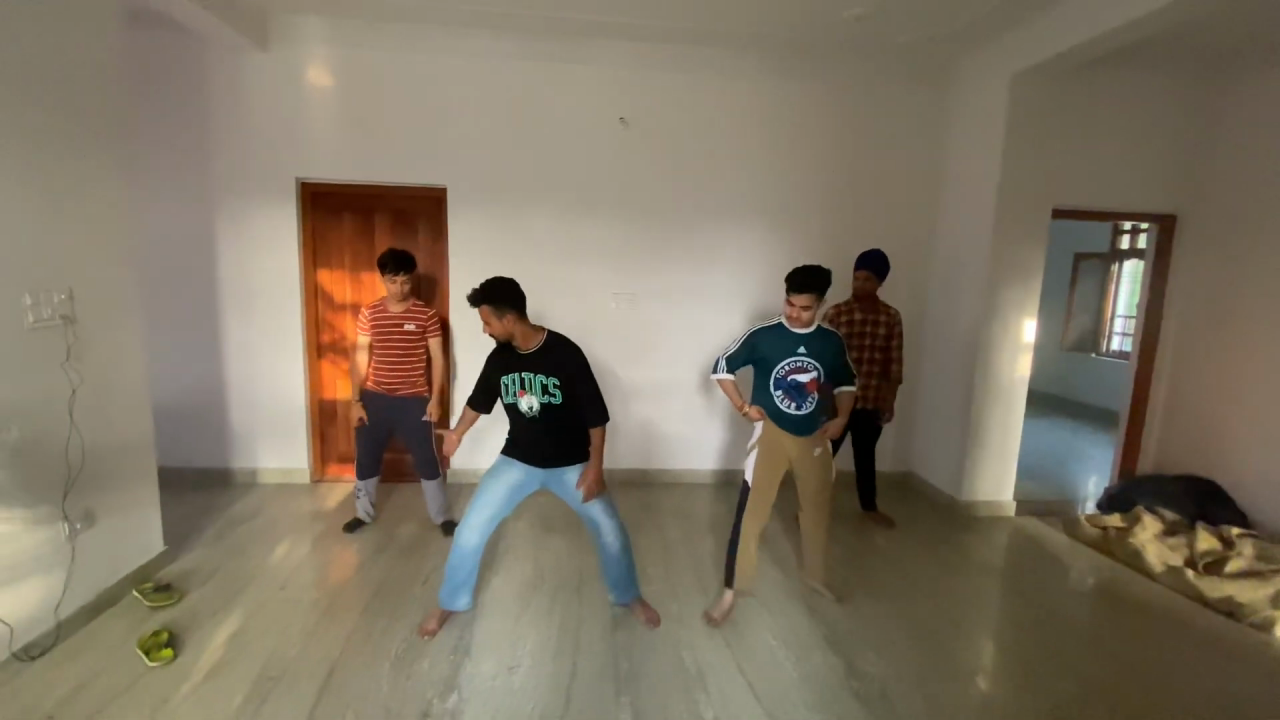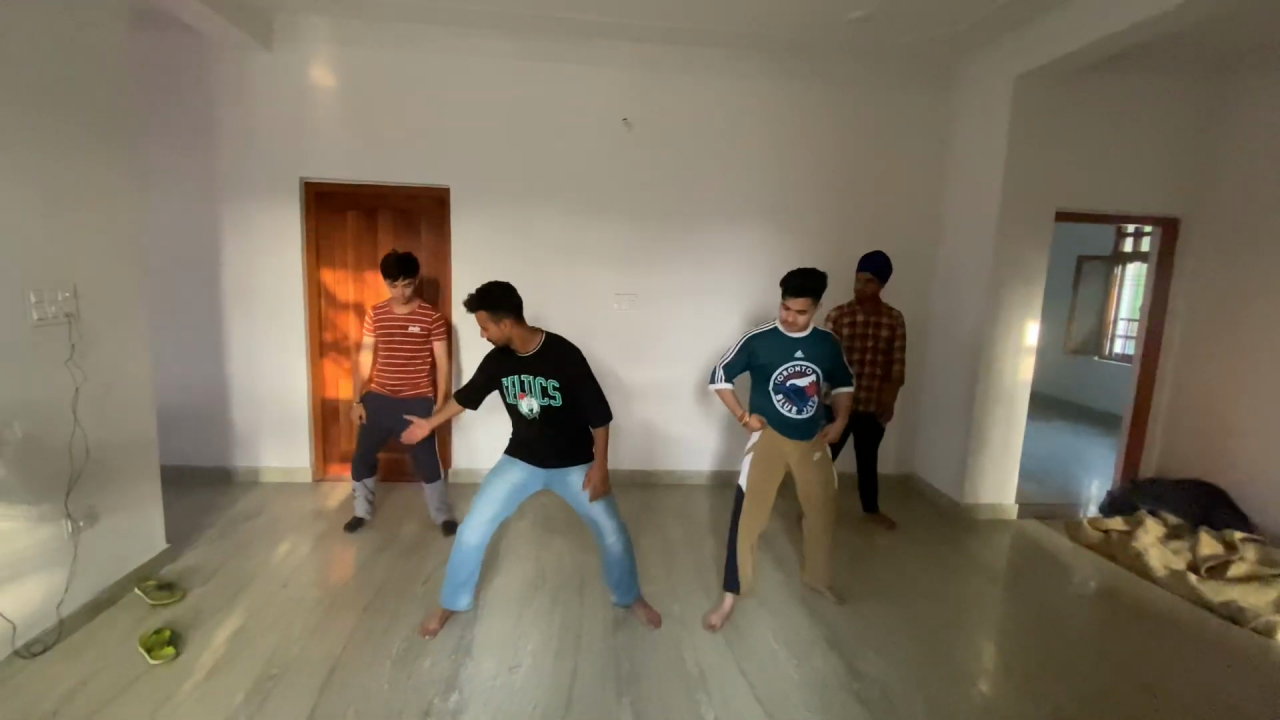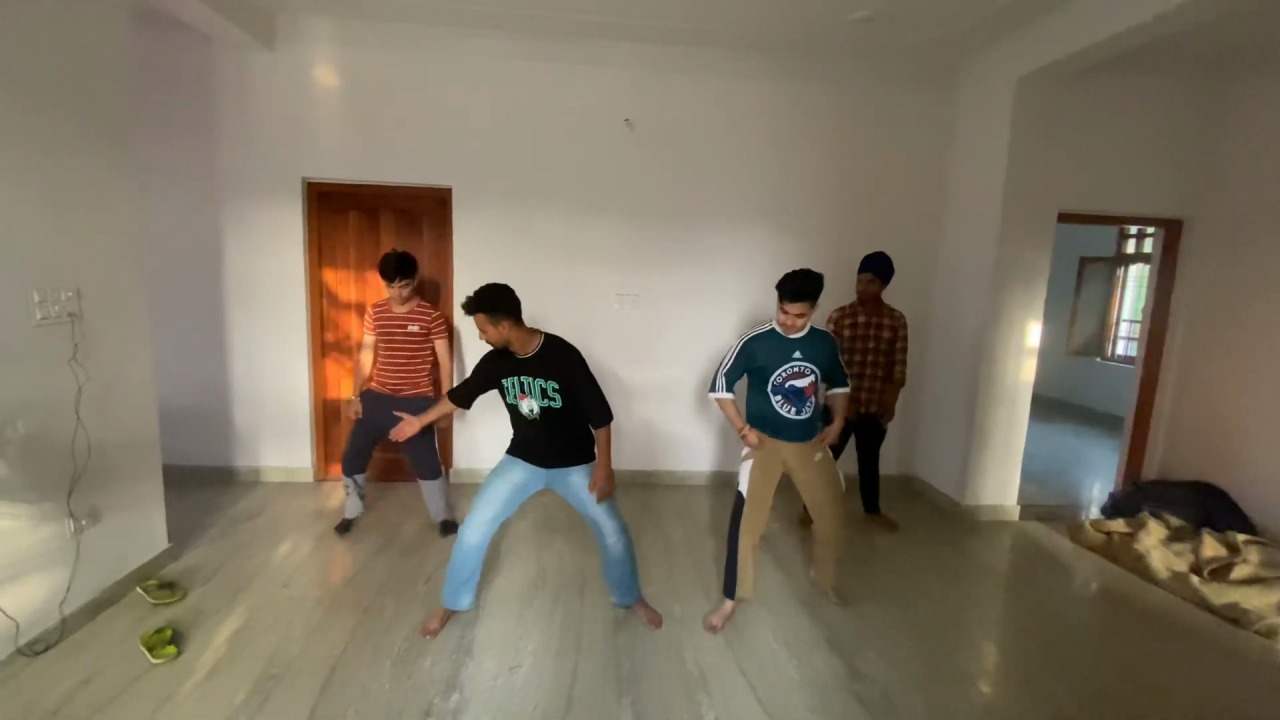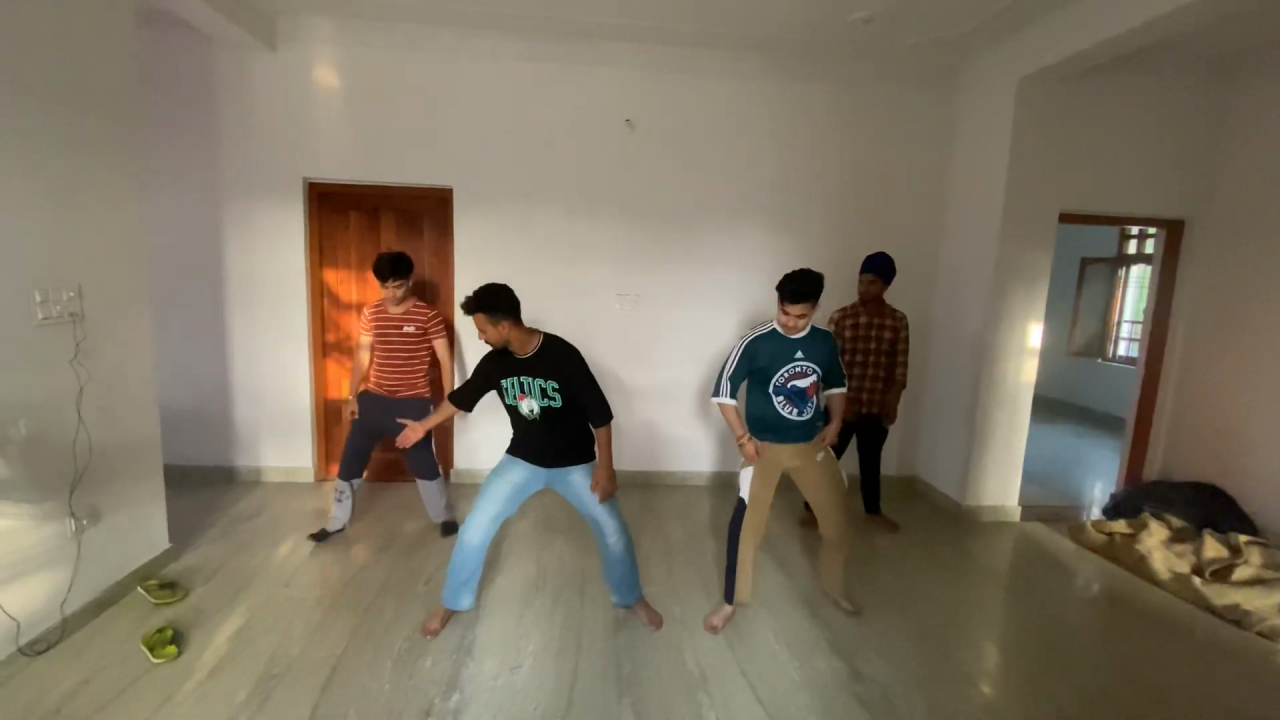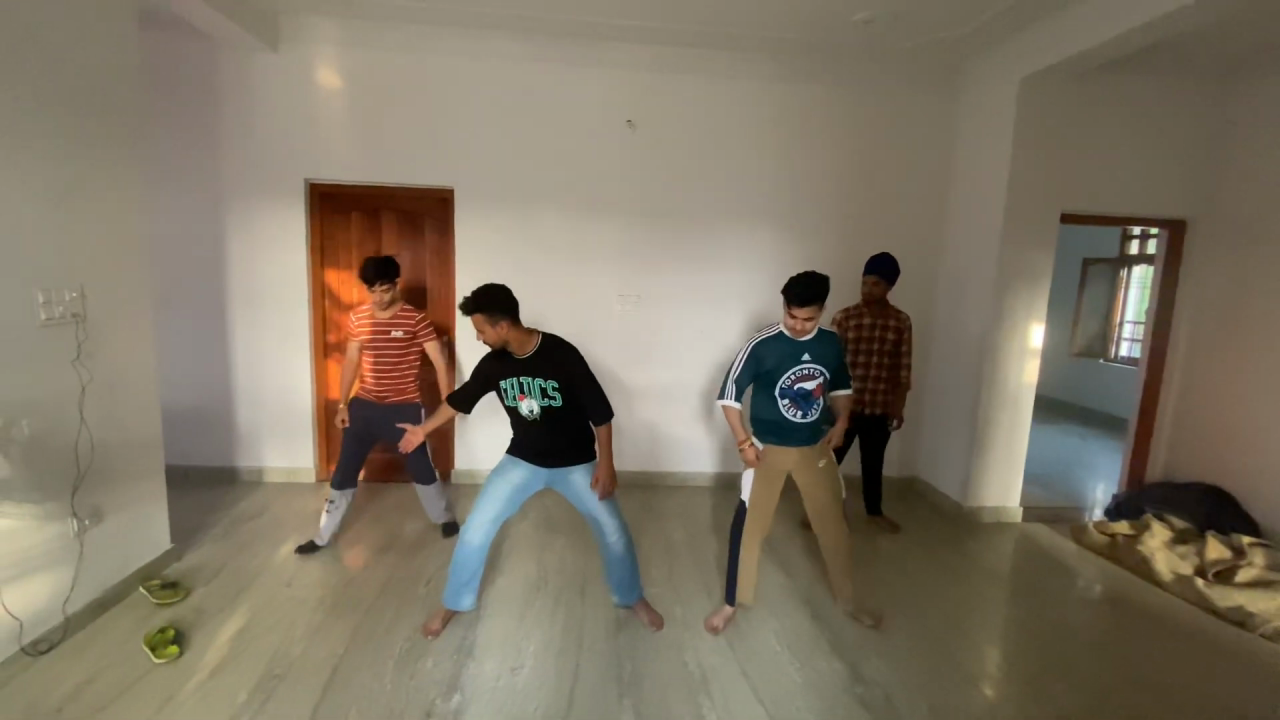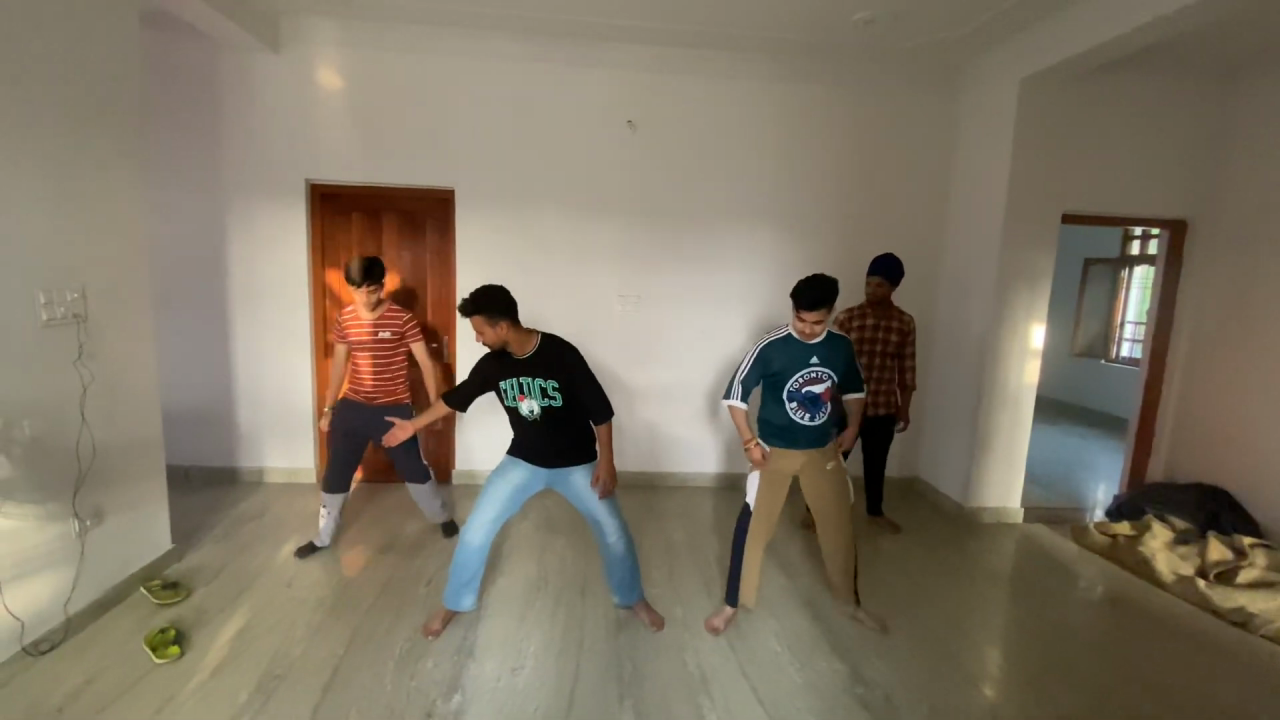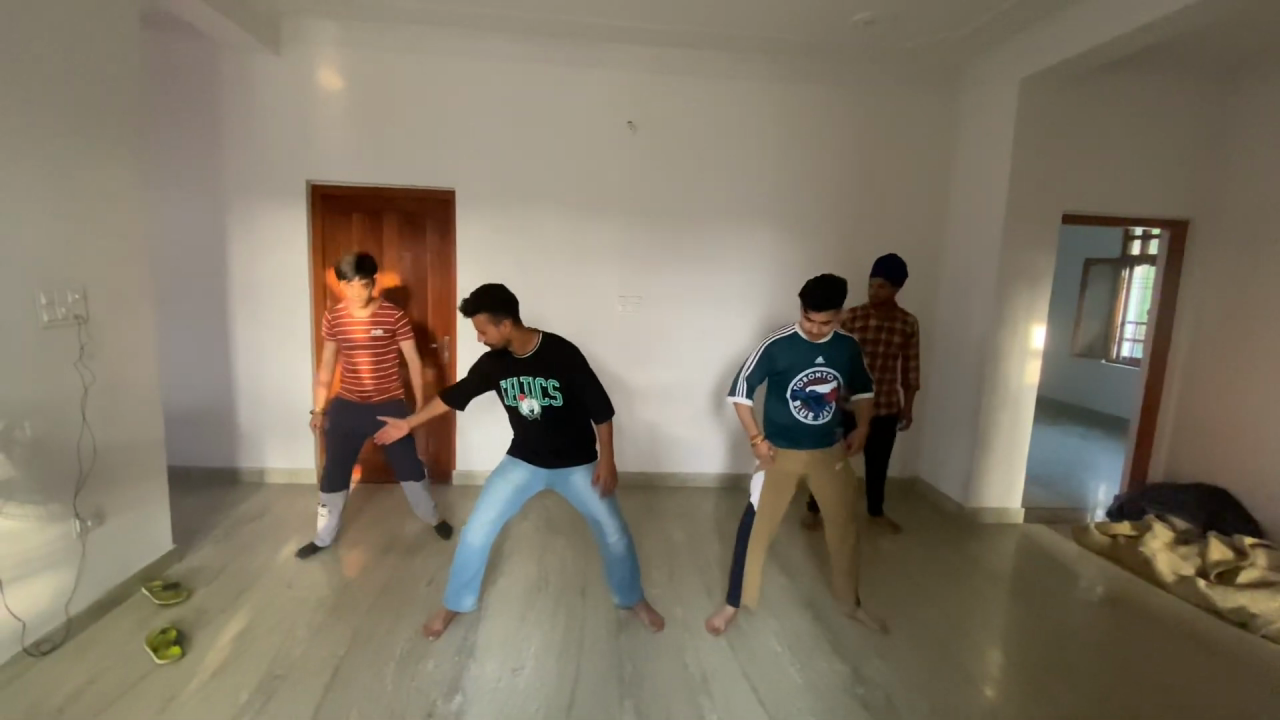
dt=0.1s
person 1, frame 1
left shoulder: (831, 341)
right shoulder: (761, 335)
left elbow: (846, 383)
right elbow: (722, 367)
left wrist: (840, 417)
right wrist: (743, 406)
left hip: (813, 437)
right hip: (771, 431)
left knee: (817, 509)
right knee: (752, 508)
left ankle: (813, 576)
right ankle: (729, 593)
person 1, frame 2
left shoulder: (827, 343)
right shoulder: (757, 340)
left elbow: (843, 384)
right elbow: (720, 377)
left wrist: (840, 420)
right wrist: (743, 416)
left hip: (813, 440)
right hip: (769, 437)
left knee: (821, 512)
right knee: (748, 513)
left ankle: (817, 578)
right ankle: (730, 597)
person 1, frame 3
left shoulder: (825, 342)
right shoulder: (753, 342)
left elbow: (839, 384)
right elbow: (720, 385)
left wrist: (837, 422)
right wrist: (743, 428)
left hip: (811, 442)
right hip: (765, 442)
left knee: (831, 514)
right knee: (747, 517)
left ankle: (824, 576)
right ankle: (730, 600)
person 1, frame 4
left shoulder: (825, 342)
right shoulder: (755, 342)
left elbow: (835, 384)
right elbow: (723, 390)
left wrist: (835, 422)
right wrist: (742, 438)
left hip: (812, 443)
right hip: (765, 445)
left knee: (836, 517)
right knee: (747, 521)
left ankle: (834, 586)
right ankle: (730, 602)
person 1, frame 5
left shoulder: (831, 343)
right shoulder: (761, 345)
left elbow: (841, 386)
right elbow: (730, 394)
left wrist: (840, 424)
right wrist: (744, 442)
left hip: (815, 448)
right hip: (769, 447)
left knee: (833, 523)
right knee: (749, 522)
left ankle: (848, 598)
right ankle: (730, 603)
person 1, frame 6
left shoulder: (841, 347)
right shoulder: (769, 347)
left elbow: (854, 389)
right elbow: (736, 393)
left wrist: (852, 428)
right wrist: (749, 442)
left hip: (823, 451)
right hip: (775, 451)
left knee: (840, 527)
right knee: (753, 525)
left ankle: (851, 601)
right ankle: (732, 604)
person 1, frame 7
left shoulder: (848, 347)
right shoulder: (777, 345)
left elbow: (862, 390)
right elbow: (740, 389)
left wrist: (862, 428)
right wrist: (756, 438)
left hip: (829, 451)
right hip: (781, 450)
left knee: (844, 525)
right knee: (756, 524)
left ankle: (850, 602)
right ankle: (732, 604)
person 2, frame 1
left shoulder: (565, 354)
right shoulder: (499, 358)
left elbow: (596, 414)
right elbow: (480, 400)
left wrist: (594, 466)
right wrist: (457, 431)
left hip: (570, 463)
right hip: (518, 460)
left knee: (609, 530)
right knee: (471, 529)
left ankle: (629, 597)
right ankle: (449, 604)
person 2, frame 2
left shoulder: (564, 355)
right shoulder: (497, 360)
left elbow: (598, 414)
right elbow: (468, 395)
left wrist: (600, 466)
right wrist: (430, 424)
left hip: (572, 463)
right hip: (521, 460)
left knee: (611, 531)
right knee: (473, 529)
left ankle: (630, 598)
right ankle: (451, 604)
person 2, frame 3
left shoulder: (563, 356)
right shoulder: (494, 362)
left elbow: (599, 413)
right elbow: (462, 394)
left wrist: (603, 466)
right wrist: (420, 421)
left hip: (574, 463)
right hip: (522, 460)
left knee: (612, 531)
right knee: (474, 529)
left ankle: (631, 599)
right ankle: (451, 603)
person 2, frame 4
left shoulder: (563, 356)
right shoulder: (495, 362)
left elbow: (599, 412)
right elbow: (463, 396)
left wrist: (605, 465)
right wrist: (423, 426)
left hip: (574, 463)
right hip: (522, 459)
left knee: (612, 531)
right knee: (475, 529)
left ankle: (631, 598)
right ankle: (452, 604)
person 2, frame 5
left shoulder: (562, 355)
right shoulder: (494, 364)
left elbow: (600, 410)
right elbow: (461, 399)
left wrist: (605, 464)
right wrist: (422, 430)
left hip: (575, 462)
right hip: (523, 460)
left knee: (613, 530)
right knee: (476, 529)
left ankle: (632, 599)
right ankle: (453, 604)
person 2, frame 6
left shoulder: (562, 355)
right shoulder: (492, 364)
left elbow: (600, 409)
right elbow: (457, 397)
left wrist: (606, 462)
right wrist: (413, 426)
left hip: (575, 463)
right hip: (523, 460)
left knee: (613, 531)
right knee: (477, 530)
left ankle: (633, 599)
right ankle: (454, 605)
person 2, frame 7
left shoulder: (563, 353)
right shoulder: (491, 363)
left elbow: (601, 408)
right elbow: (454, 396)
left wrist: (606, 460)
right wrist: (408, 423)
left hip: (576, 463)
right hip: (523, 460)
left knee: (613, 532)
right knee: (477, 530)
left ankle: (633, 599)
right ankle: (453, 605)
person 3, frame 1
left shoulder: (426, 315)
right shoulder: (369, 313)
left elbow: (438, 359)
right elbow: (360, 357)
left wrist: (435, 400)
right wrist: (356, 400)
left hip: (413, 401)
right hip: (375, 399)
left knee: (427, 463)
right knee: (366, 461)
left ankle: (442, 516)
right ankle: (364, 513)
person 3, frame 2
left shoulder: (431, 317)
right shoulder: (375, 314)
left elbow: (442, 362)
right elbow: (364, 357)
left wrist: (440, 403)
right wrist: (357, 399)
left hip: (417, 403)
right hip: (378, 400)
left knee: (427, 465)
right knee: (361, 461)
left ankle: (443, 516)
right ankle: (363, 512)
person 3, frame 3
left shoulder: (431, 316)
right shoulder: (374, 313)
left elbow: (444, 360)
right elbow: (365, 355)
right wrist: (355, 395)
left hip: (416, 402)
right hip: (376, 399)
left knee: (426, 464)
right knee: (352, 457)
left ankle: (443, 516)
right ankle: (352, 513)
person 3, frame 4
left shoulder: (428, 316)
right shoulder: (371, 313)
left elbow: (445, 360)
right elbow: (363, 356)
right wrist: (353, 396)
left hip: (413, 403)
right hip: (374, 399)
left knee: (424, 464)
right knee: (350, 462)
left ankle: (444, 516)
right ankle: (336, 523)
person 3, frame 5
left shoulder: (415, 319)
right shoulder: (358, 318)
left elbow: (439, 362)
right elbow: (352, 363)
right wrist: (342, 404)
left hip: (404, 407)
right hip: (364, 406)
left knee: (421, 469)
right knee: (344, 472)
left ankle: (445, 518)
right ankle: (323, 536)
person 3, frame 6
left shoulder: (402, 319)
right shoulder: (344, 319)
left elbow: (425, 362)
right elbow: (338, 364)
left wrist: (436, 404)
right wrist: (328, 409)
left hip: (394, 408)
right hip: (353, 408)
left knee: (414, 469)
right knee: (335, 474)
left ankle: (443, 516)
right ankle: (322, 538)
person 3, frame 7
left shoulder: (394, 316)
right shoulder: (333, 318)
left elbow: (413, 361)
right elbow: (326, 364)
left wrist: (421, 404)
right wrist: (319, 408)
left hip: (389, 406)
right hip: (345, 407)
left knee: (409, 467)
right knee: (333, 474)
left ankle: (433, 518)
right ankle: (324, 537)
person 4, frame 1
left shoulder: (891, 317)
right shoulder: (835, 313)
left elbow: (894, 363)
left wrist: (889, 400)
left hip: (872, 401)
left knee: (866, 456)
left ankle: (869, 507)
person 4, frame 2
left shoulder: (894, 319)
right shoulder: (838, 315)
left elbow: (897, 364)
left wrist: (889, 400)
left hip: (873, 403)
left knee: (868, 458)
left ankle: (871, 509)
person 4, frame 3
left shoulder: (897, 320)
right shoulder: (839, 316)
left elbow: (898, 366)
left wrist: (890, 401)
left hip: (875, 405)
left knee: (870, 459)
left ankle: (873, 510)
right ankle: (811, 507)
person 4, frame 4
left shoulder: (898, 320)
right shoulder: (841, 317)
left elbow: (900, 367)
left wrist: (892, 403)
right wrist: (842, 399)
left hip: (877, 405)
right hip: (842, 403)
left knee: (871, 460)
left ankle: (873, 511)
right ankle: (812, 507)
person 4, frame 5
left shoulder: (901, 321)
right shoulder: (844, 317)
left elbow: (903, 368)
left wrist: (899, 405)
left hip: (880, 406)
left knee: (874, 461)
left ankle: (874, 512)
person 4, frame 6
left shoulder: (905, 322)
right shoulder: (847, 318)
left elbow: (907, 369)
left wrist: (905, 407)
left hip: (884, 407)
left knee: (876, 462)
left ankle: (875, 512)
person 4, frame 7
left shoulder: (908, 323)
right shoulder: (850, 318)
left elbow: (910, 368)
left wrist: (908, 407)
left hip: (886, 407)
left knee: (878, 463)
left ankle: (876, 512)
right ankle: (814, 509)
